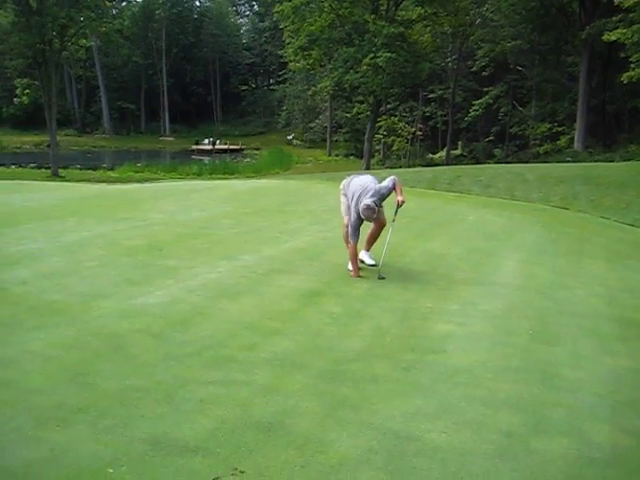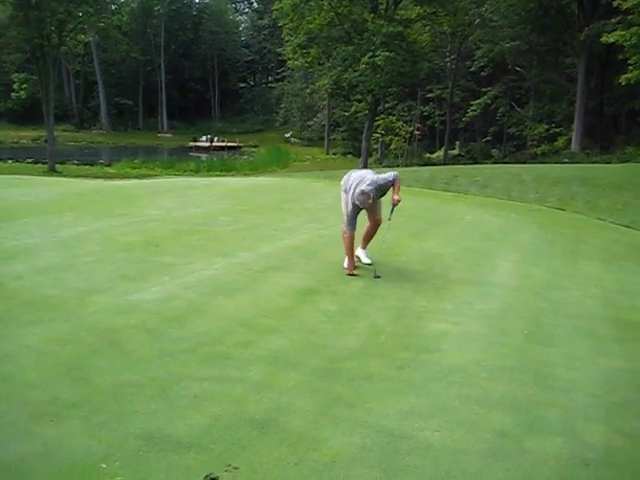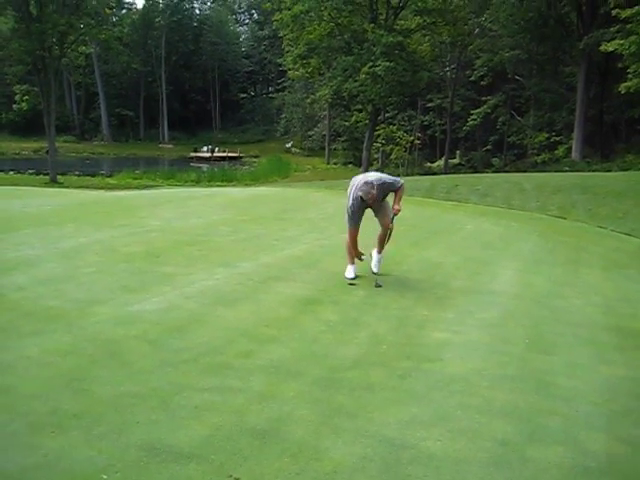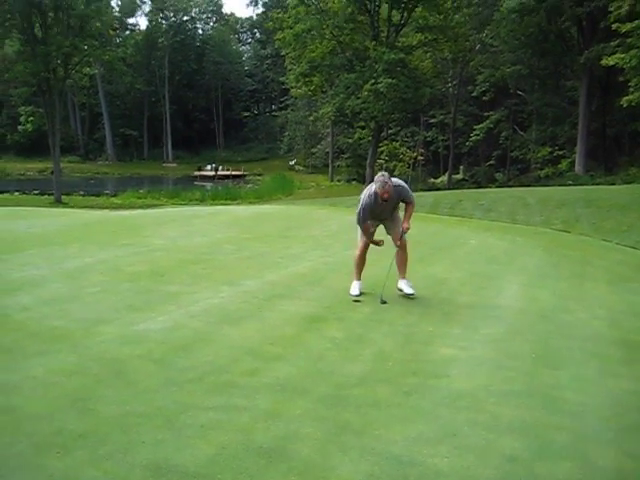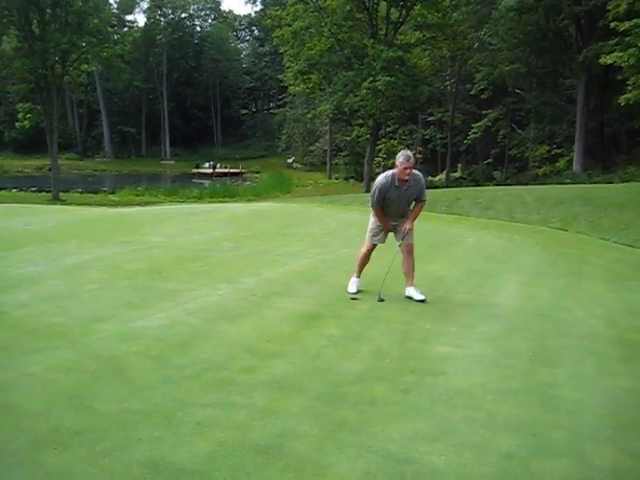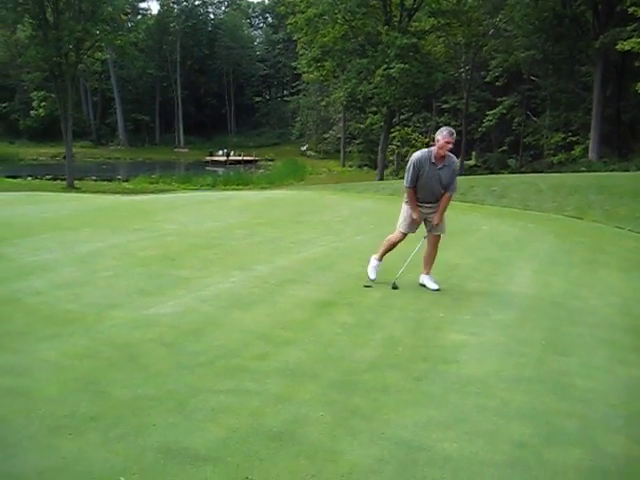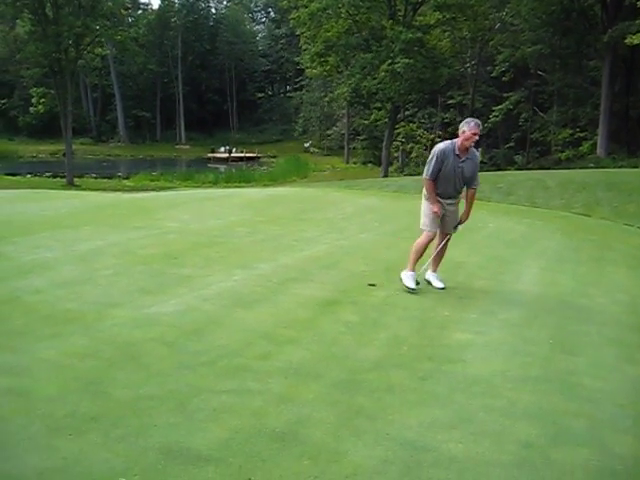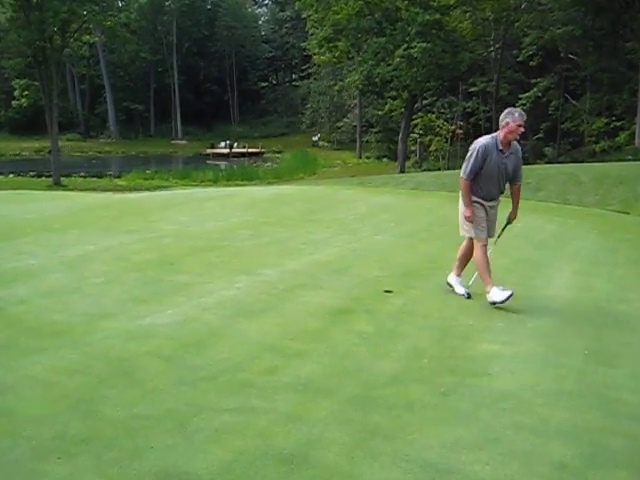
dt=0.2s
person 1, frame 1
left shoulder: (380, 193)
right shoulder: (356, 215)
left elbow: (394, 179)
right elbow: (352, 244)
left wrist: (399, 195)
right wrist: (355, 269)
right hip: (348, 187)
left knee: (381, 223)
right knee: (347, 223)
left ankle: (365, 252)
right ankle: (351, 260)
person 1, frame 2
left shoulder: (379, 183)
right shoulder: (352, 205)
left elbow: (395, 175)
right elbow: (348, 234)
left wrist: (396, 194)
right wrist: (351, 262)
left knee: (376, 220)
right knee: (347, 224)
left ankle: (361, 250)
right ankle: (348, 258)
person 1, frame 3
left shoulder: (384, 182)
right shoulder: (354, 202)
left elbow: (400, 184)
right elbow: (352, 228)
left wrist: (397, 204)
right wrist: (355, 251)
left hip: (379, 198)
right hip: (359, 200)
left knee: (388, 226)
right knee: (353, 230)
left ankle: (377, 253)
right ankle: (351, 265)
person 1, frame 4
left shoulder: (400, 187)
right shoulder: (367, 199)
left elbow: (410, 202)
right elbow: (361, 221)
left wrist: (406, 221)
right wrist: (372, 240)
left hip: (391, 215)
right hip: (369, 220)
left knee: (402, 243)
right knee: (363, 246)
left ankle: (402, 281)
right ankle: (356, 282)
person 1, frame 5
left shoulder: (419, 180)
right shoulder: (383, 181)
left elbow: (421, 202)
right elbow: (375, 206)
left wrist: (410, 221)
right wrist: (385, 225)
left hip: (404, 218)
right hip: (382, 217)
left knee: (408, 248)
right knee: (369, 246)
left ankle: (410, 288)
right ankle: (356, 278)
person 1, frame 6
left shoulder: (453, 163)
right shoulder: (418, 158)
left elbow: (449, 191)
right elbow: (408, 186)
left wrist: (440, 214)
right wrist: (415, 211)
left hip: (435, 205)
right hip: (414, 203)
left knee: (434, 238)
right knee: (400, 235)
left ankle: (426, 276)
right ankle: (377, 259)
person 1, frame 7
left shoulder: (474, 157)
right shoulder: (441, 150)
left elbow: (472, 186)
right elbow: (428, 178)
left wrist: (467, 210)
right wrist: (433, 203)
left hip: (453, 201)
right hip: (432, 199)
left knee: (445, 237)
right knee: (429, 235)
left ankle: (432, 273)
right ankle: (408, 271)
person 1, frame 8
left shoulder: (516, 150)
right shoulder: (483, 145)
left elbow: (515, 181)
right elbow: (465, 176)
left wrist: (515, 208)
right wrist: (467, 206)
left hip: (492, 201)
right hip: (474, 199)
left knee: (473, 240)
right knee: (479, 242)
left ankle: (455, 277)
right ankle: (492, 290)
